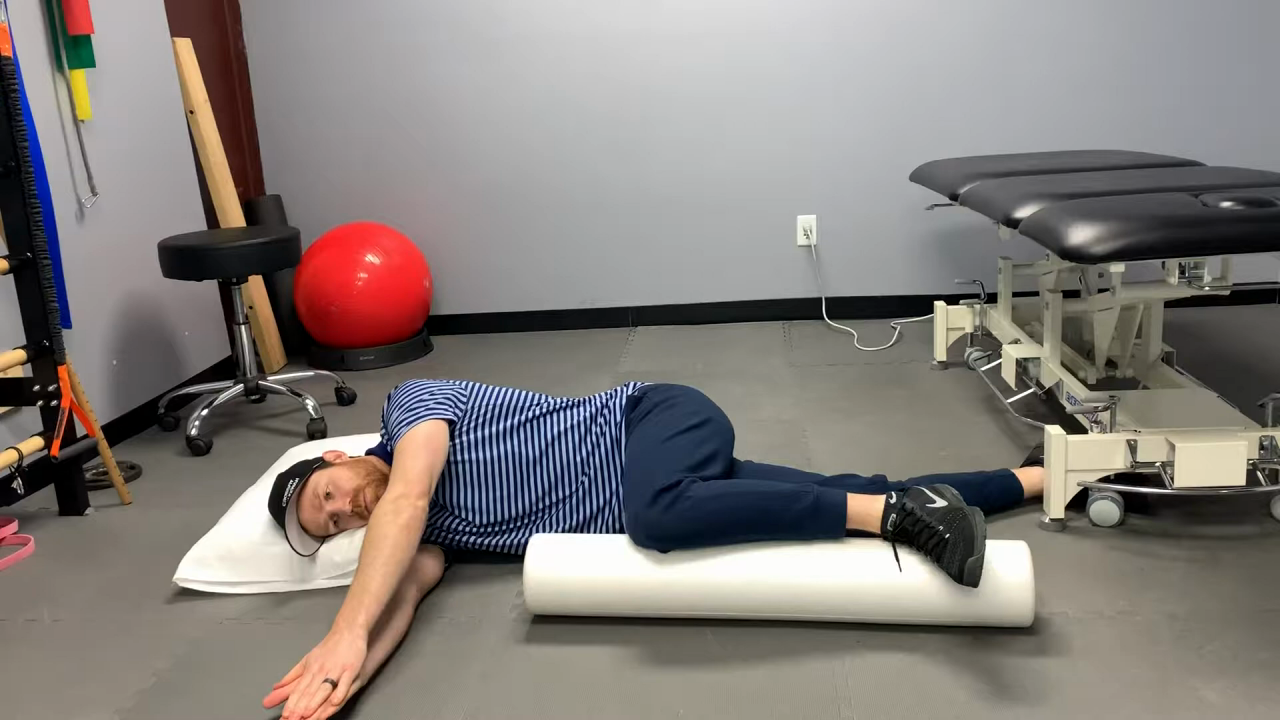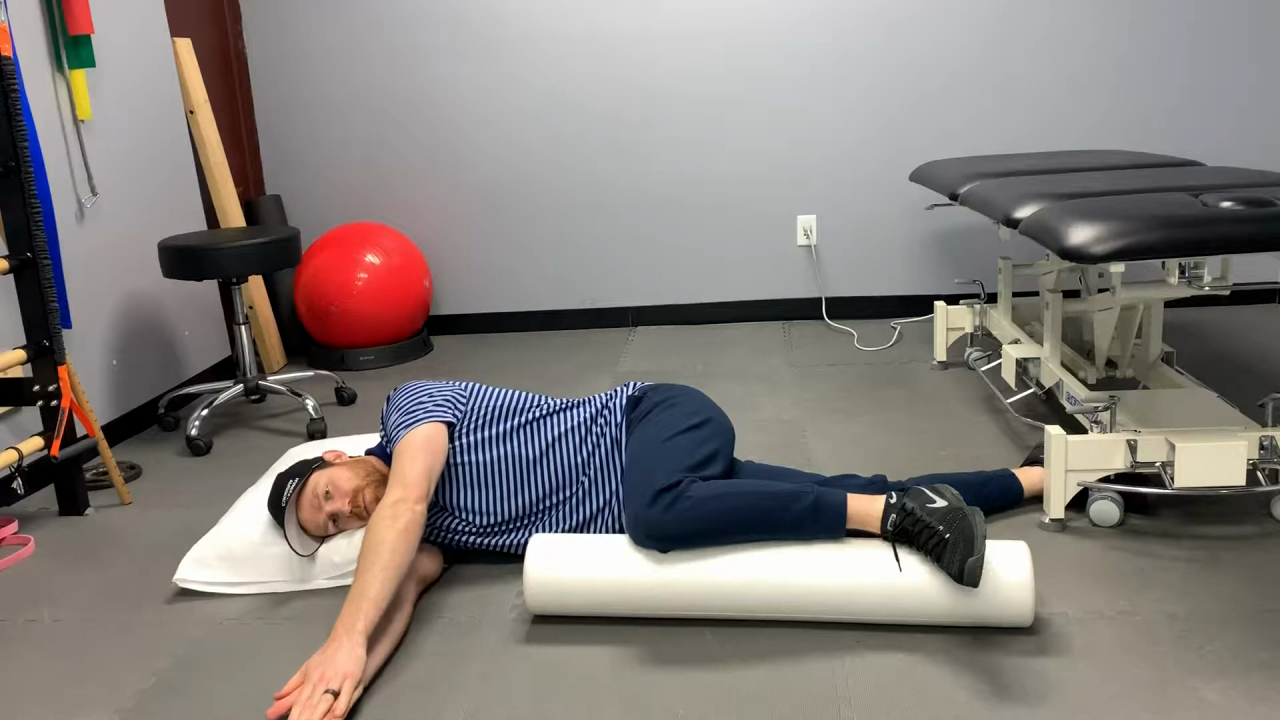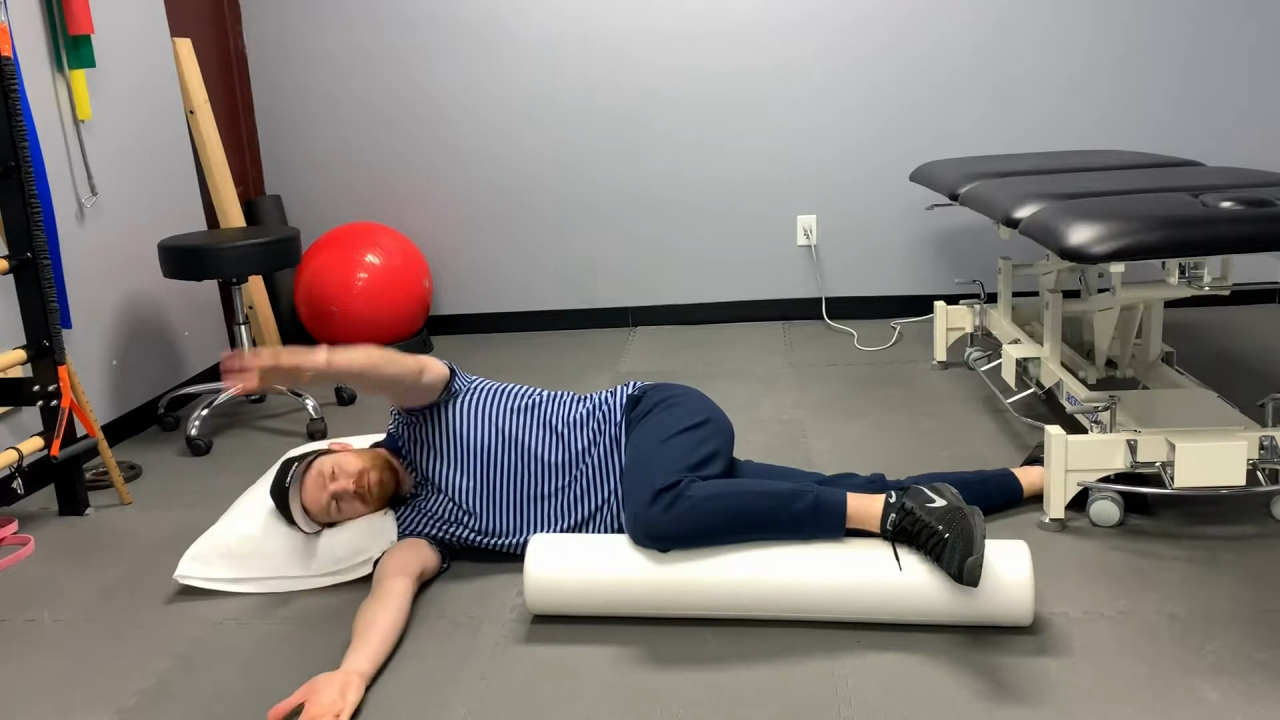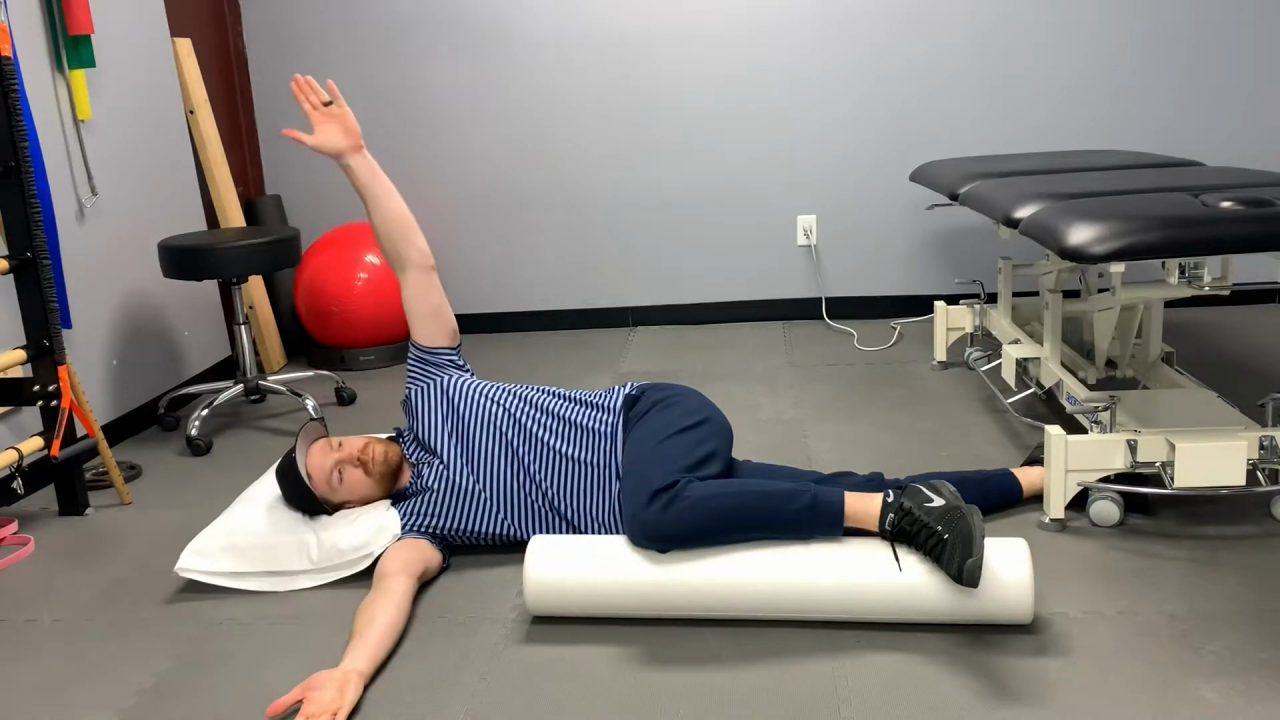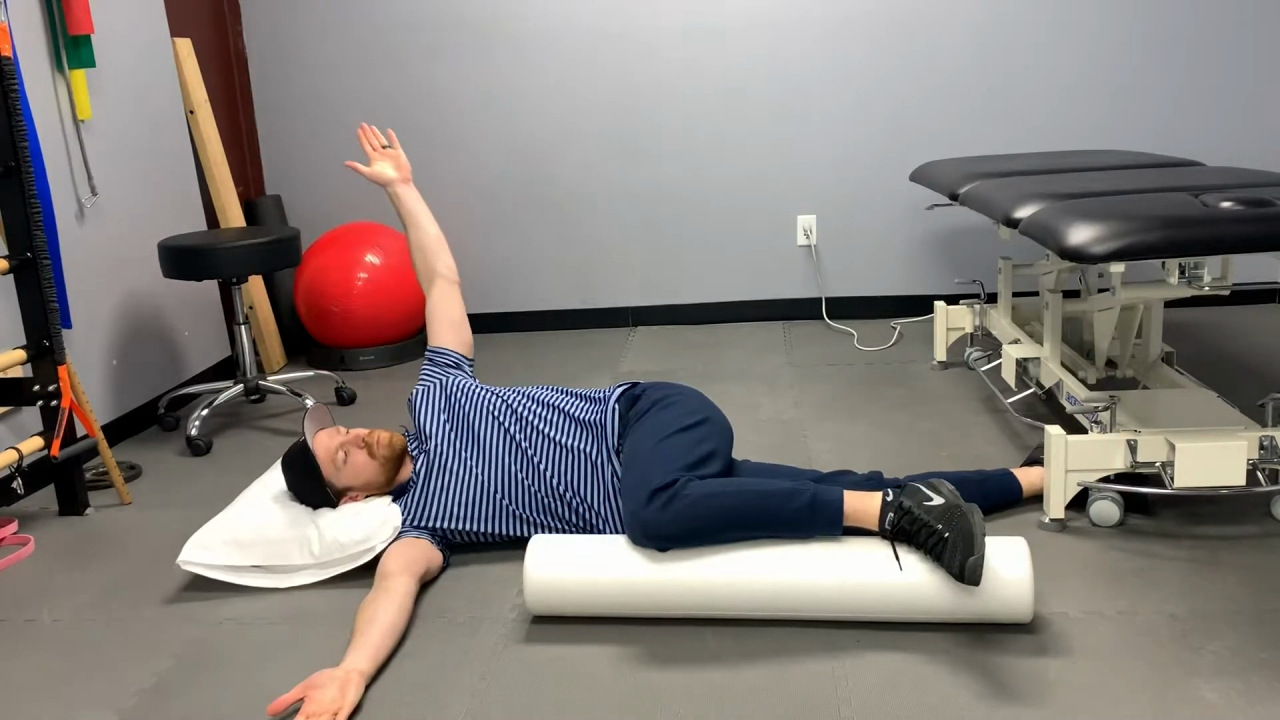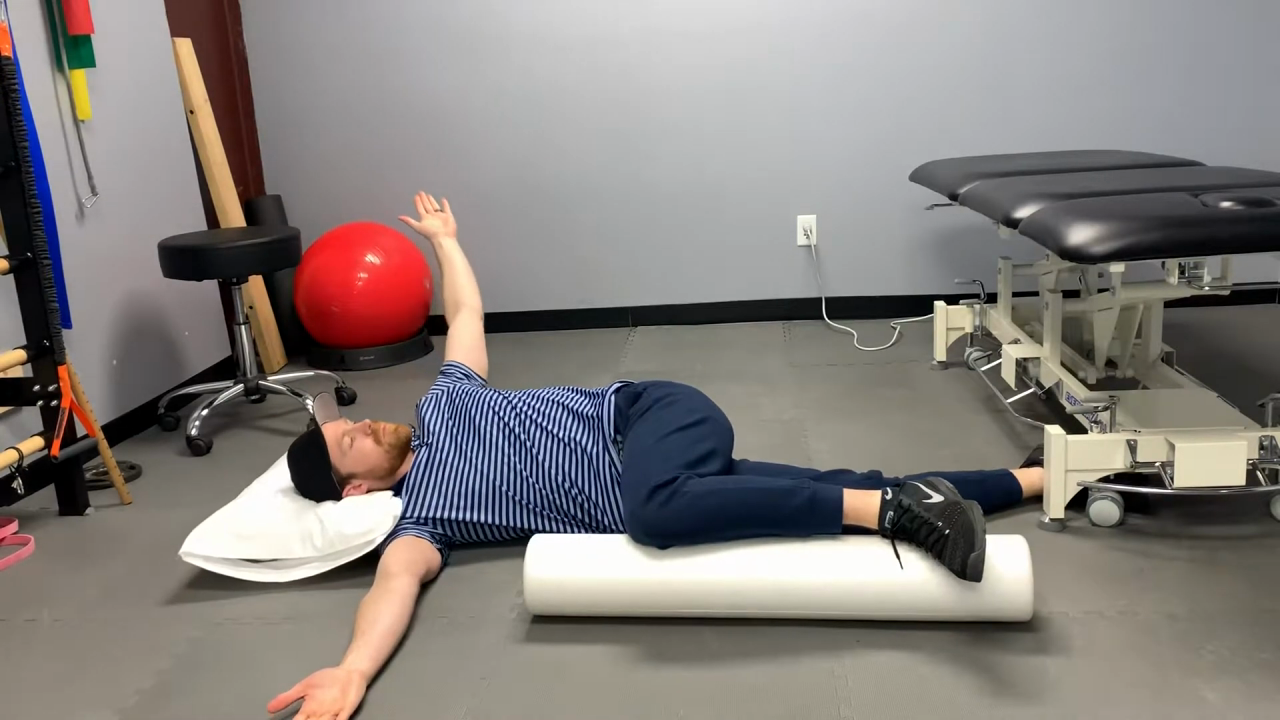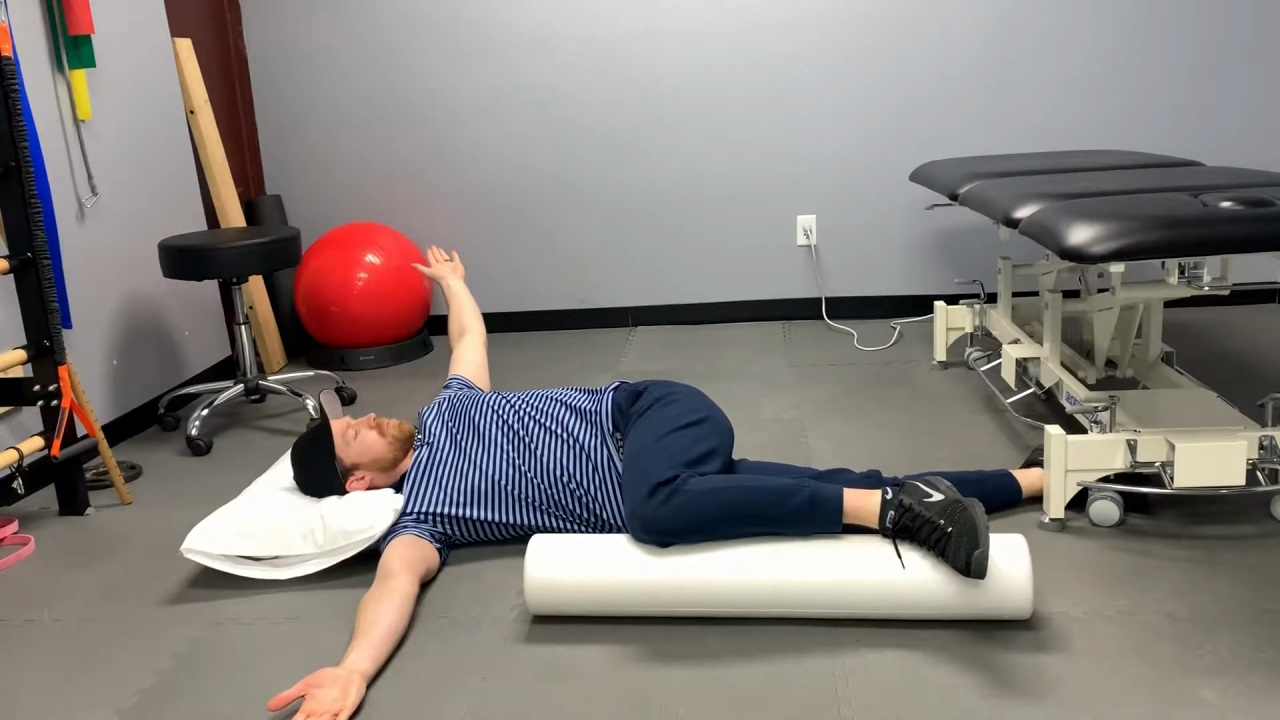
dt=0.5s
person 1, frame 1
left shoulder: (410, 403)
right shoulder: (435, 531)
left elbow: (405, 498)
right elbow: (406, 587)
left wrist: (344, 632)
left hip: (656, 420)
right hip: (655, 501)
left knee: (660, 511)
right knee: (851, 498)
left ankle: (897, 510)
right ankle: (1039, 474)
person 1, frame 2
left shoulder: (411, 405)
right shoulder: (430, 531)
left elbow: (404, 501)
right elbow: (403, 589)
left wrist: (344, 640)
left hip: (657, 419)
right hip: (649, 511)
left knee: (657, 511)
right knee: (850, 506)
left ankle: (896, 509)
right ankle: (1040, 475)
person 1, frame 3
left shoulder: (421, 424)
right shoulder: (425, 528)
left elbow: (409, 370)
right elbow: (395, 569)
left wrist: (307, 361)
left hip: (651, 426)
right hip: (635, 522)
right knee: (843, 495)
left ankle: (897, 508)
right ankle: (1034, 477)
person 1, frame 4
left shoulder: (429, 392)
right shoulder: (423, 517)
left elbow: (415, 266)
right elbow: (394, 582)
left wrist: (355, 155)
left hip: (658, 418)
right hip: (652, 505)
left knee: (655, 513)
right knee: (844, 502)
left ankle: (897, 508)
right ankle: (1039, 477)
person 1, frame 5
left shoulder: (434, 395)
right shoulder: (420, 518)
left elbow: (443, 284)
right elbow: (397, 582)
left wrist: (400, 187)
left hip: (655, 414)
right hip: (643, 501)
left knee: (658, 510)
right knee: (837, 496)
left ankle: (897, 508)
right ankle: (1041, 477)
person 1, frame 6
left shoulder: (441, 405)
right shoulder: (419, 517)
left elbow: (466, 313)
right elbow: (396, 581)
left hip: (654, 412)
right hip: (639, 499)
left knee: (655, 506)
left ankle: (895, 504)
person 1, frame 7
left shoulder: (445, 409)
right shoulder: (418, 516)
left elbow: (471, 335)
right elbow: (397, 580)
left hip: (652, 412)
right hip: (637, 496)
left knee: (658, 504)
left ankle: (897, 505)
